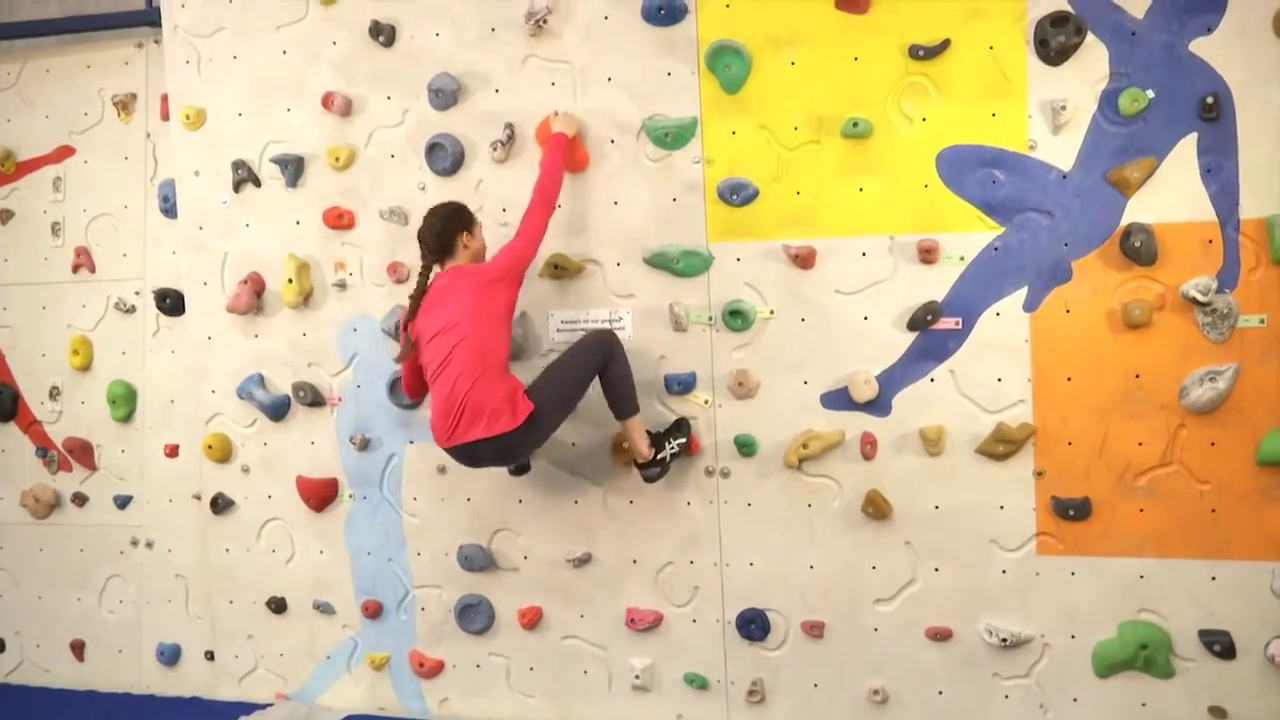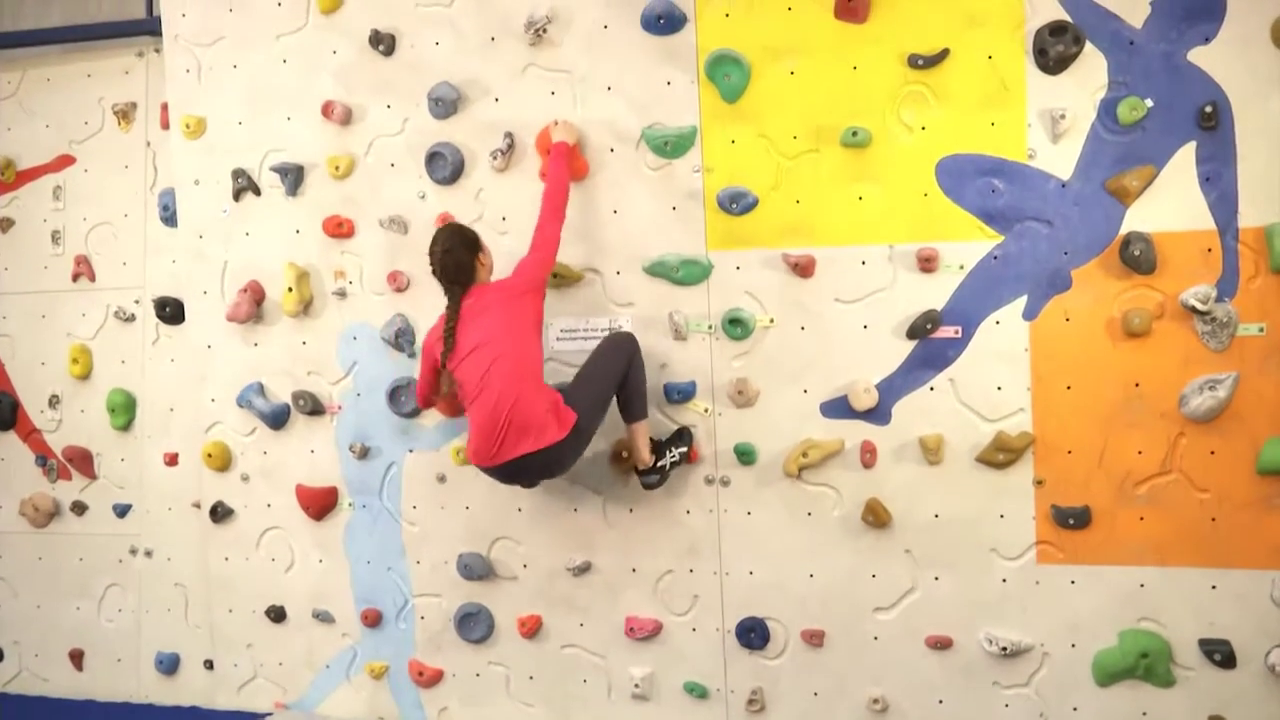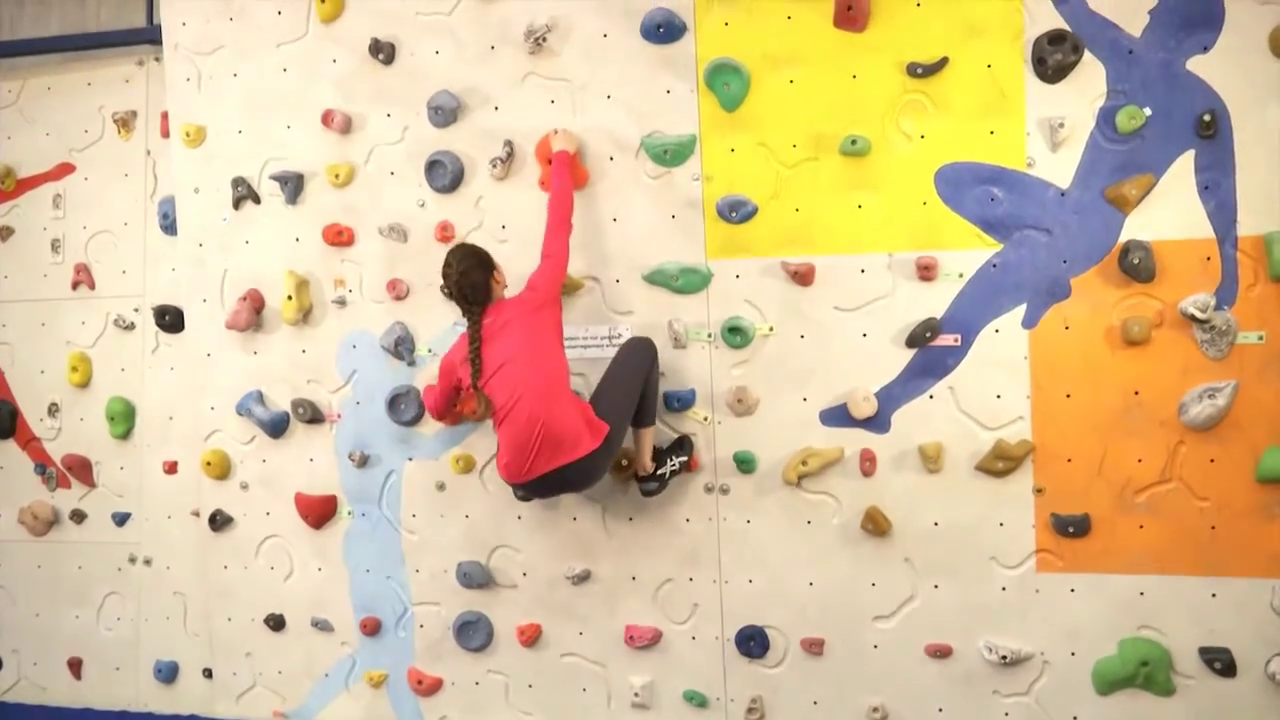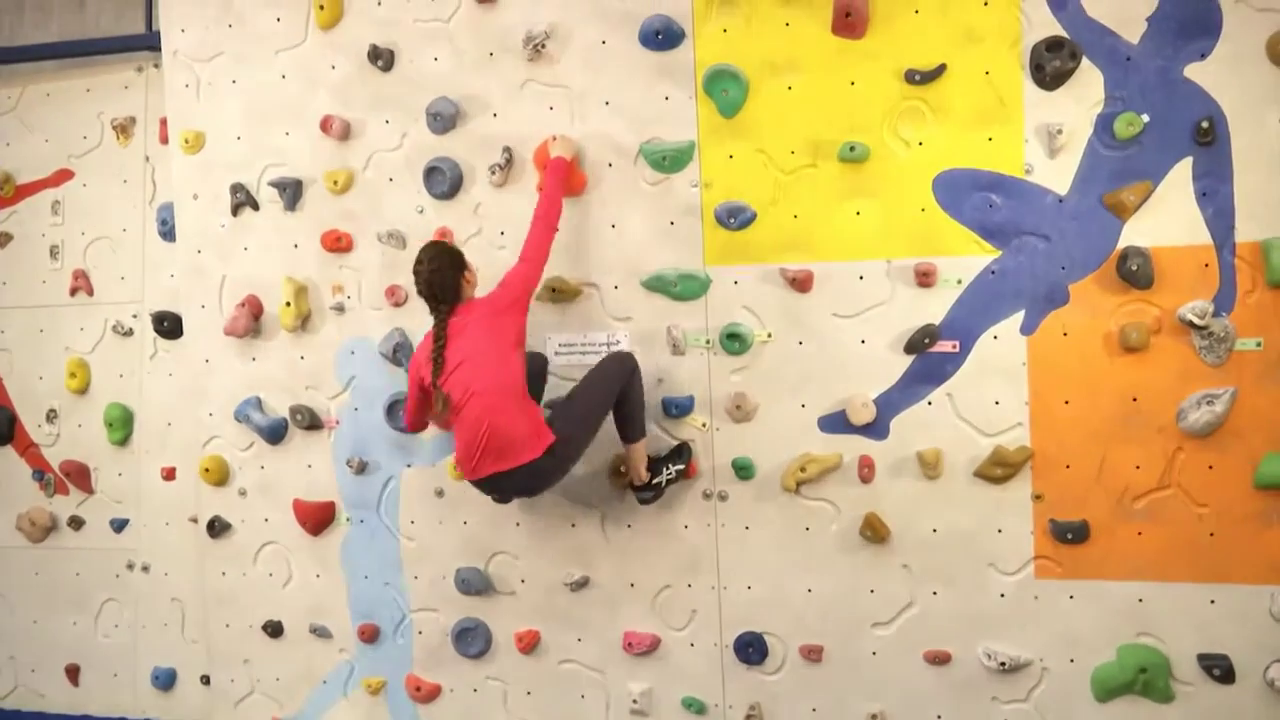
dt=0.3s
person 1, frame 1
left shoulder: (416, 310)
right shoulder: (494, 276)
left elbow: (412, 389)
right elbow: (540, 209)
right wrist: (560, 137)
left hip: (459, 447)
right hip: (507, 435)
right knee: (603, 343)
left ankle: (515, 455)
right ankle: (646, 454)
person 1, frame 2
left shoulder: (437, 338)
right shoulder: (518, 289)
left elbow: (426, 397)
right elbow: (552, 217)
right wrist: (560, 147)
left hip: (497, 468)
right hip: (556, 448)
right knee: (622, 344)
left ankle: (524, 467)
right ankle: (647, 460)
person 1, frame 3
left shoulder: (456, 358)
right shoulder: (535, 303)
left elbow: (438, 410)
right elbow: (559, 230)
left wrist: (431, 393)
right wrist: (561, 155)
left hip: (527, 480)
right hip: (585, 462)
right knee: (640, 348)
right ankle: (648, 467)
person 1, frame 4
left shoulder: (424, 354)
right shoulder: (499, 308)
left elbow: (412, 423)
right elbow: (539, 241)
right wrist: (559, 163)
left hip: (481, 477)
right hip: (534, 469)
right knee: (621, 365)
right ankle: (643, 477)
